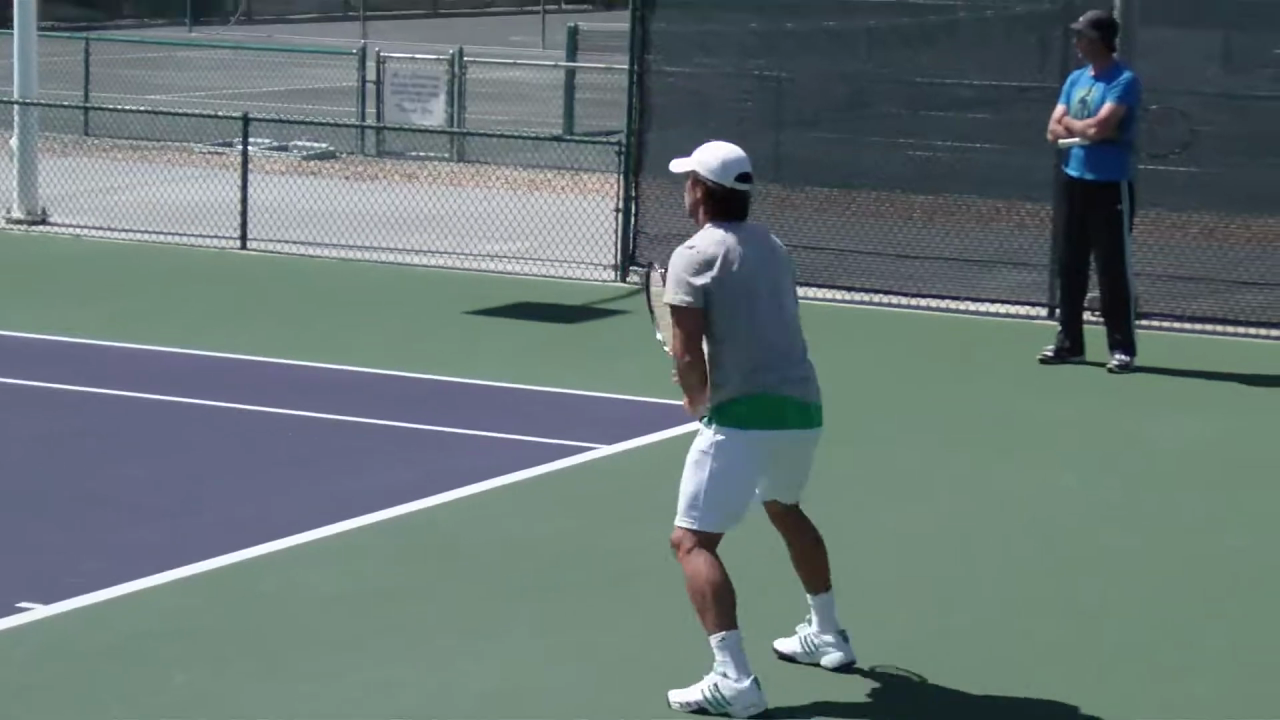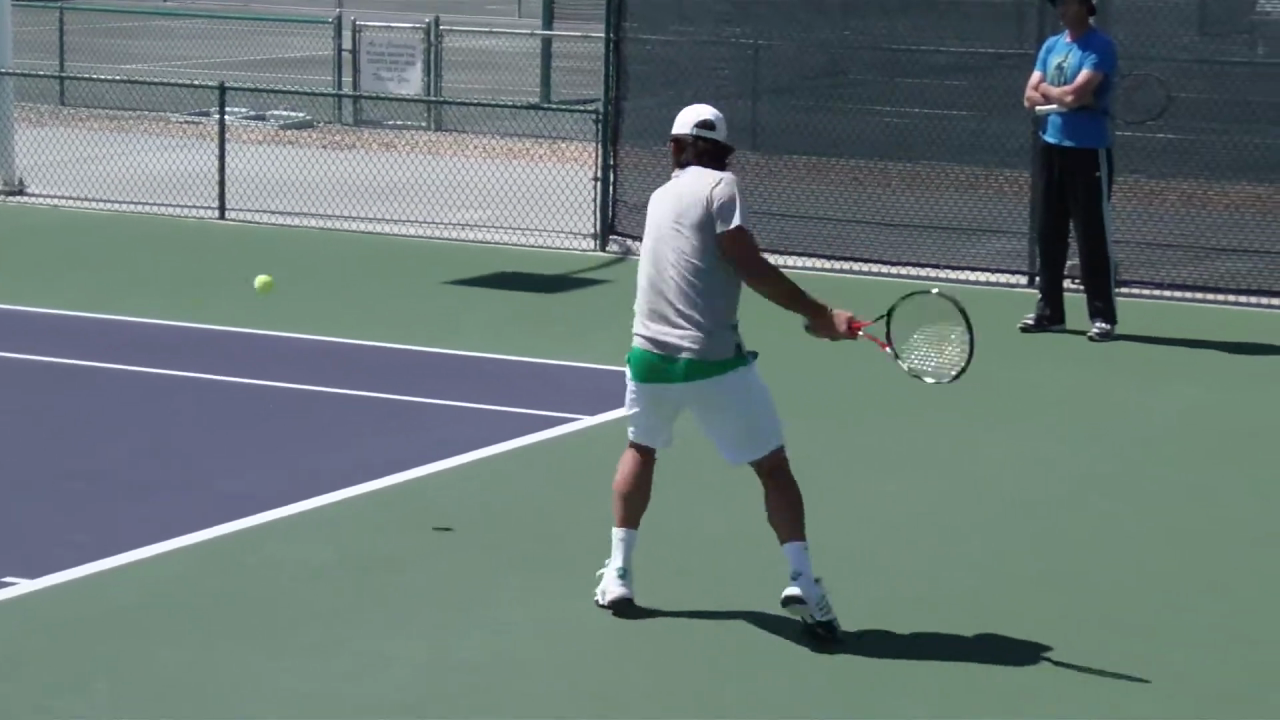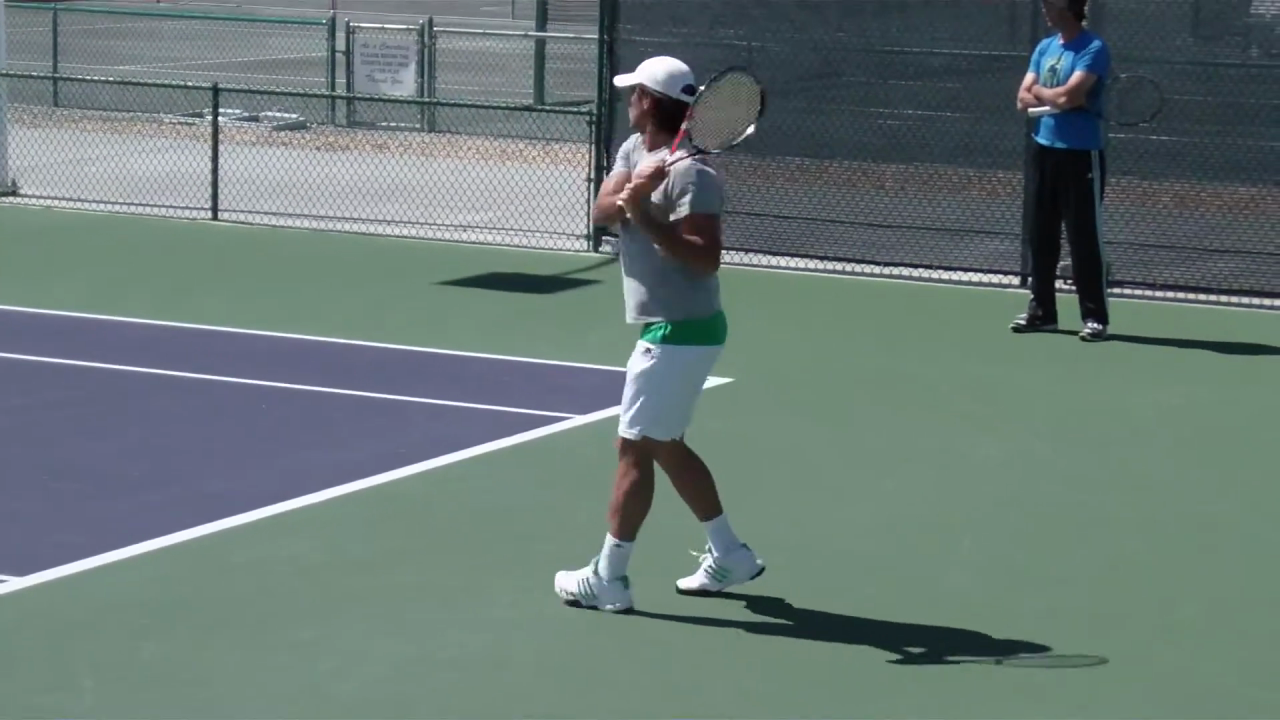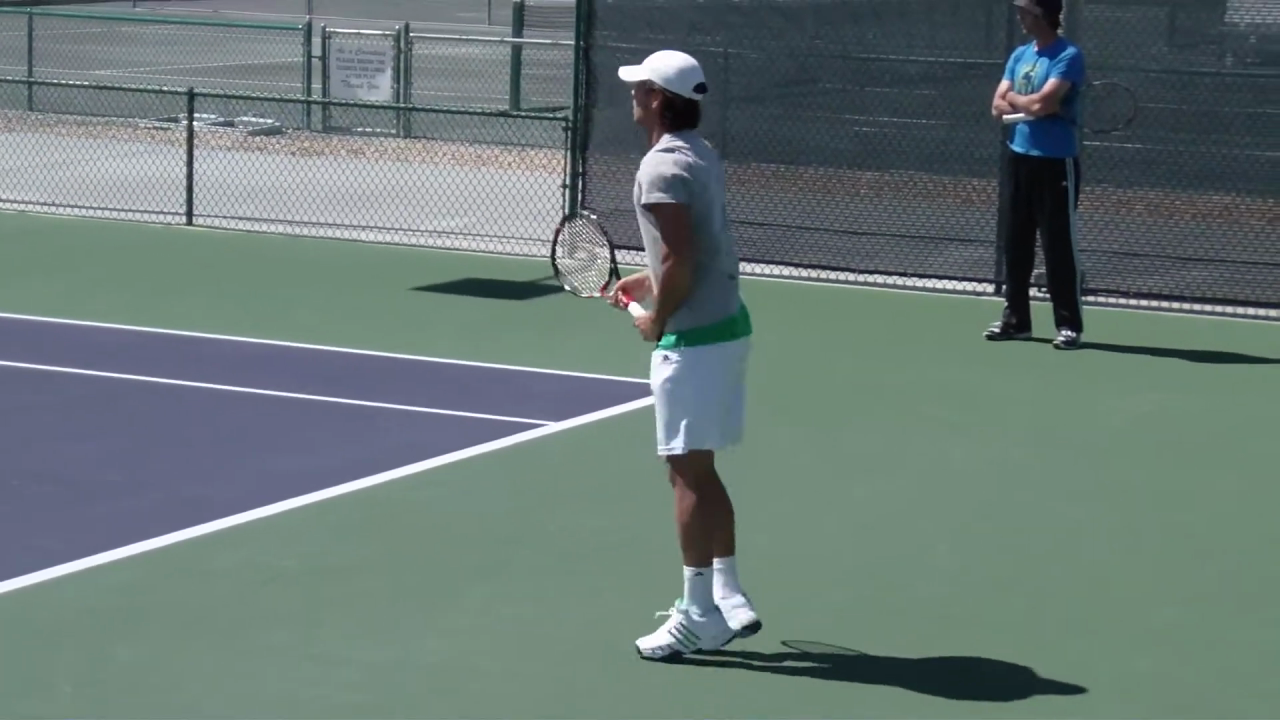
dt=0.7s
person 1, frame 1
left shoulder: (692, 257)
right shoulder: (772, 246)
left elbow: (690, 355)
left wrist: (696, 400)
left hip: (745, 414)
right hip: (804, 406)
left knee: (691, 541)
right knee: (786, 509)
right ankle: (827, 634)
person 1, frame 2
left shoulder: (660, 196)
right shoulder: (721, 187)
right elbow: (754, 270)
left wrist: (801, 311)
right wrist: (816, 311)
left hip: (651, 359)
right hip: (714, 363)
left knee: (639, 451)
right knee: (774, 467)
left ankle: (617, 575)
right ankle: (803, 585)
person 1, frame 3
left shoulder: (694, 172)
right shoulder: (637, 150)
left elbow: (707, 258)
right elbow: (601, 210)
left wrist: (646, 220)
right wrist: (635, 189)
left hip: (680, 330)
right hip: (677, 327)
left knee: (635, 450)
right knee: (667, 447)
left ankle: (606, 578)
right ankle: (729, 554)
person 1, frame 4
left shoulder: (664, 163)
right shoulder: (696, 154)
left elbow: (679, 257)
left wrist: (655, 318)
right wrist: (642, 282)
left hip: (694, 337)
right hip: (725, 327)
left knee: (687, 469)
right knee: (695, 468)
left ankle: (697, 615)
right ankle: (728, 600)
person 2, frame 1
left shoulder: (1124, 81)
right shoulder: (1074, 79)
left elbow: (1097, 127)
right elbow: (1053, 131)
left wrist: (1070, 121)
right wrist: (1086, 130)
left hip: (1109, 187)
right hip: (1073, 182)
left knee: (1113, 270)
right knee: (1070, 266)
left ankle: (1122, 348)
right ankle: (1069, 342)
person 2, frame 2
left shoulder: (1100, 46)
right shoulder: (1050, 46)
left elbow: (1074, 94)
right elbow: (1030, 97)
left wrist: (1046, 88)
right wrist: (1064, 97)
left hip: (1088, 153)
right hip: (1050, 149)
left knee: (1093, 238)
right knee: (1048, 234)
left ankle: (1103, 315)
right ankle: (1049, 310)
person 2, frame 3
left shoulder: (1093, 48)
right shoulder: (1044, 48)
left elbow: (1067, 96)
right elbow: (1023, 99)
left wrist: (1039, 90)
right wrist: (1054, 98)
left hip: (1080, 154)
right hip: (1044, 149)
left knee: (1084, 238)
right knee: (1040, 234)
left ankle: (1095, 316)
right ankle: (1041, 309)
person 2, frame 4
left shoulder: (1068, 56)
right shoulder: (1019, 55)
left elbow: (1039, 103)
right elbow: (998, 106)
left wrist: (1014, 98)
right wrist: (1029, 106)
left hip: (1055, 162)
right hip: (1019, 158)
left knee: (1059, 246)
right knee: (1015, 242)
left ankle: (1069, 324)
right ankle: (1015, 318)
